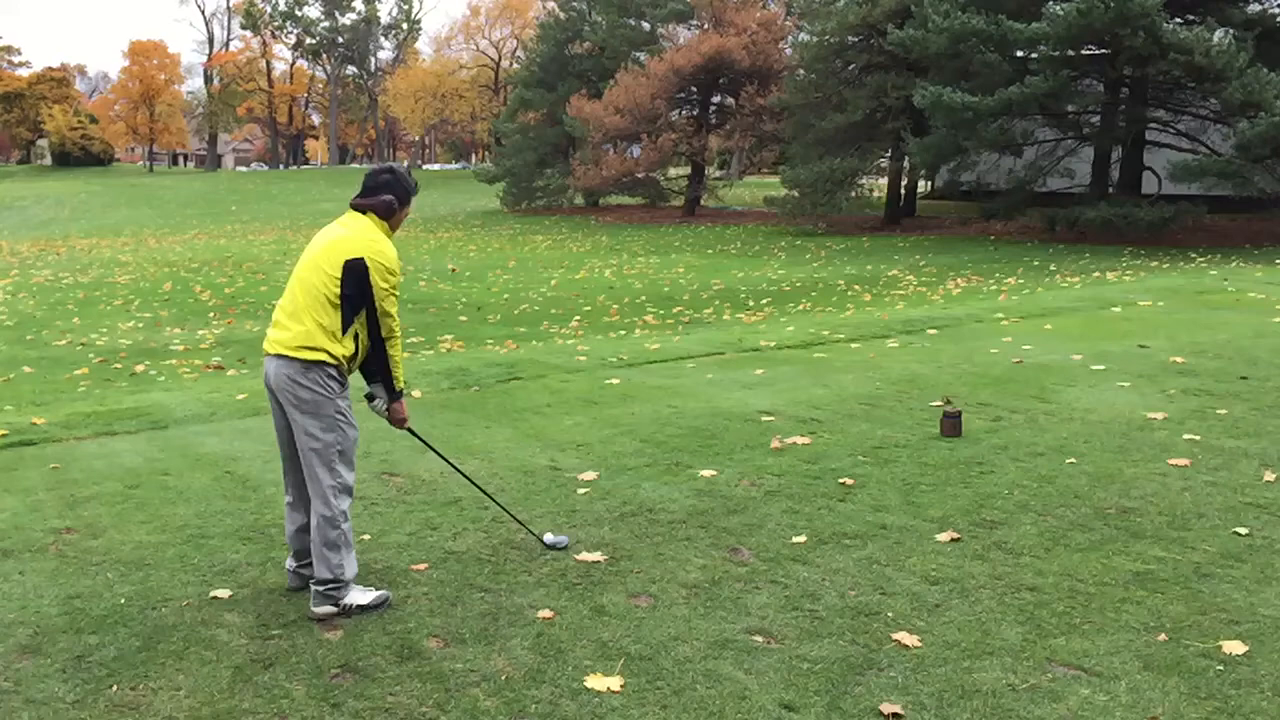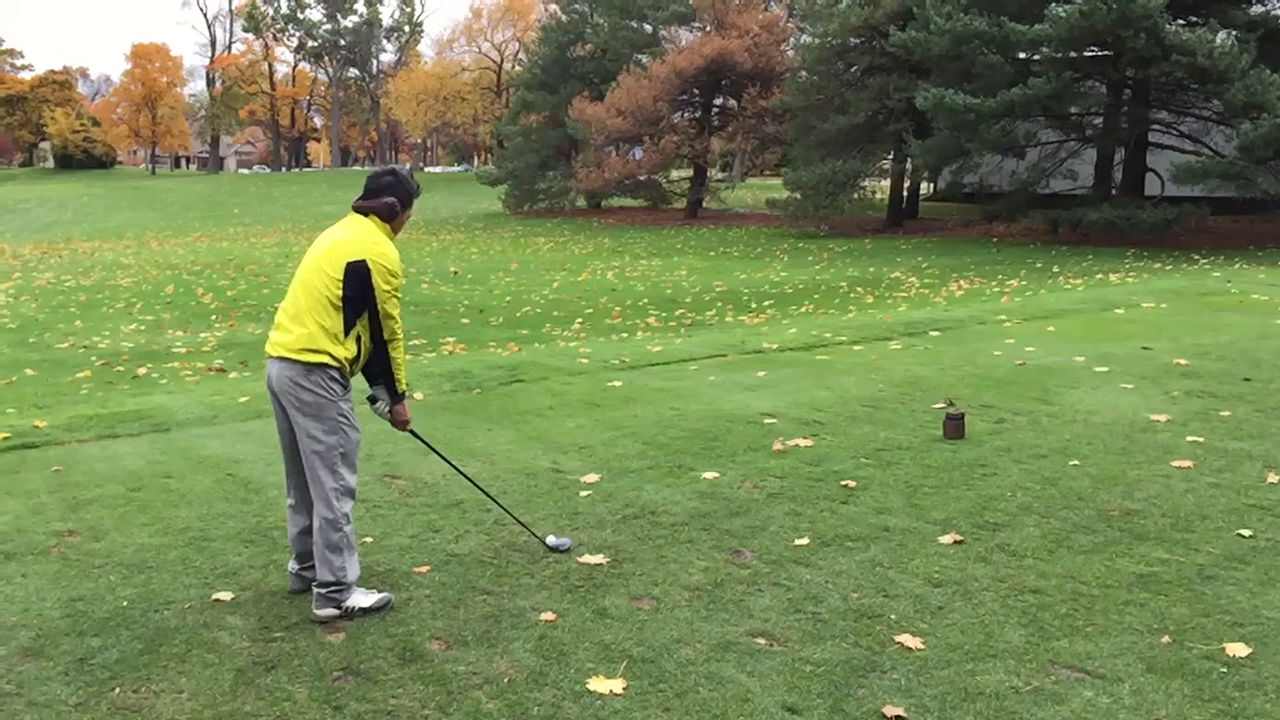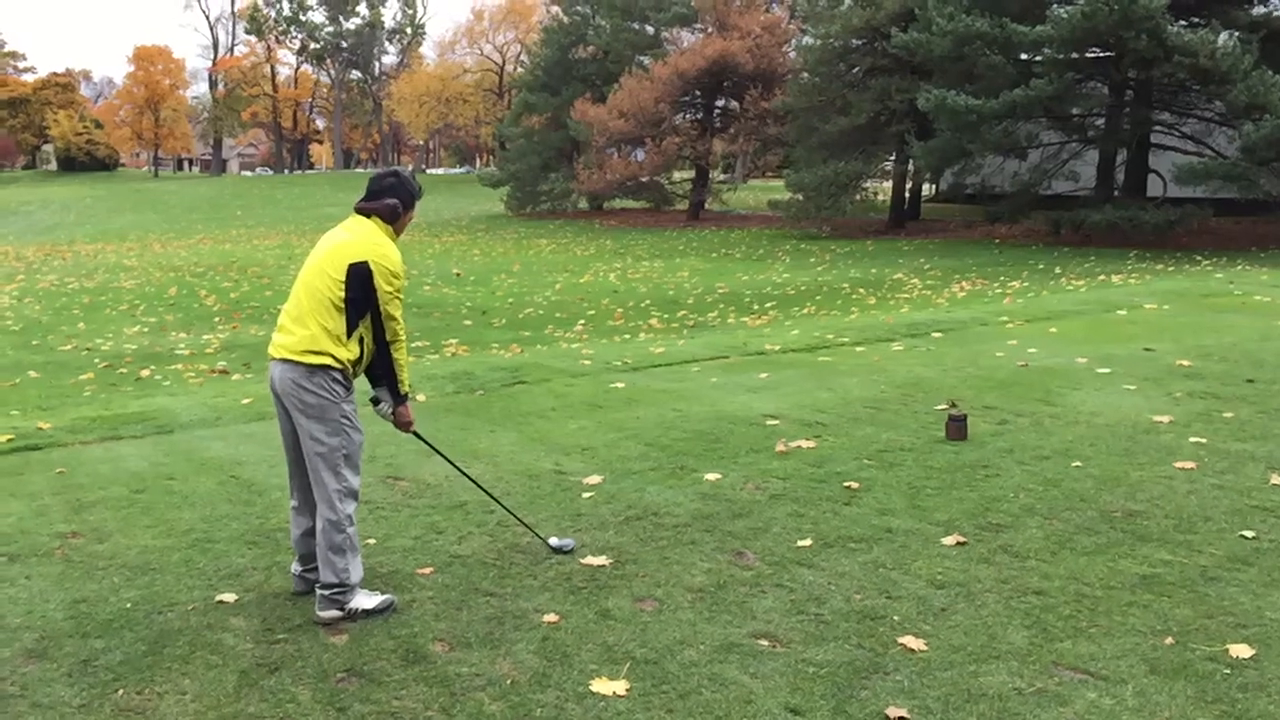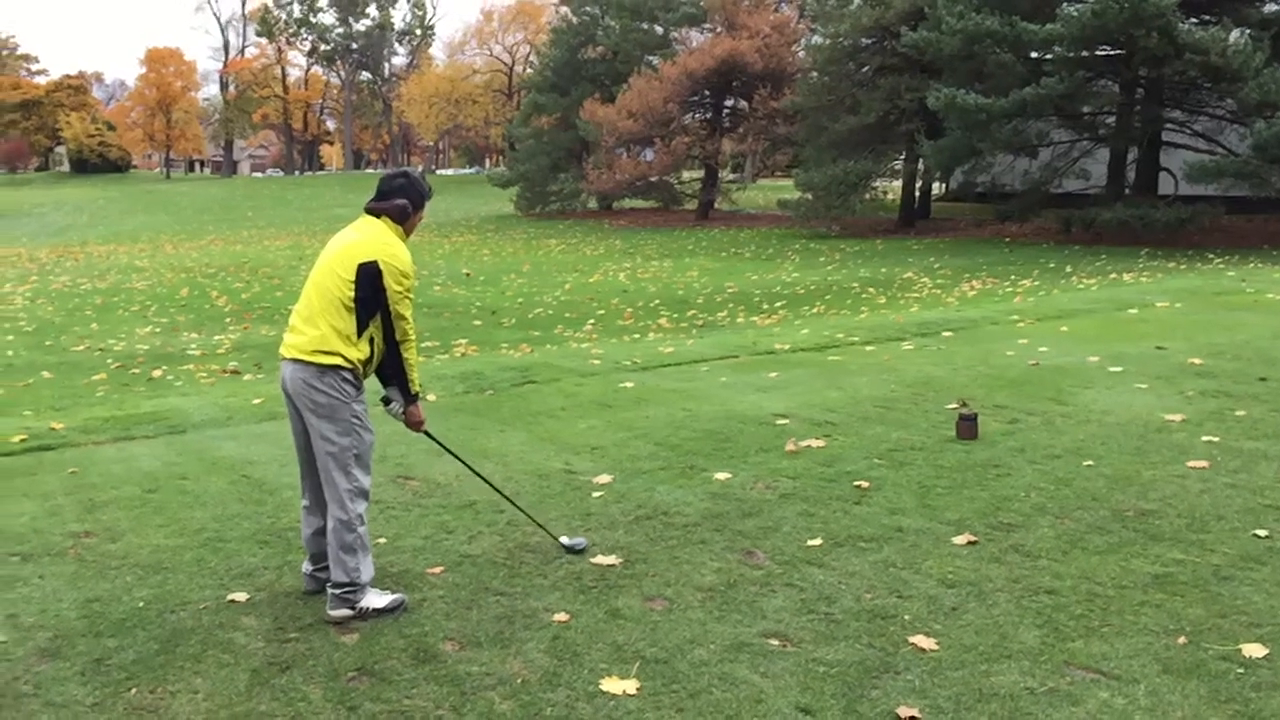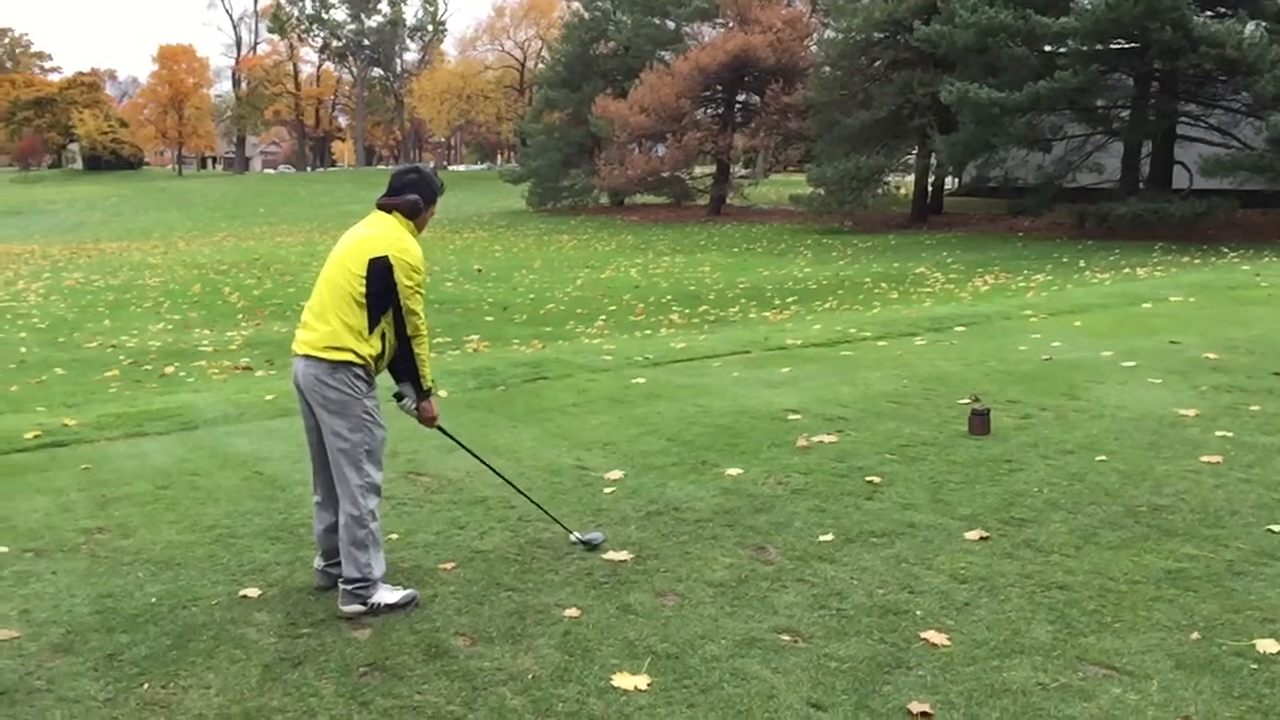
dt=0.4s
person 1, frame 1
left shoulder: (339, 231)
right shoulder: (377, 250)
right elbow: (382, 328)
left wrist: (374, 385)
right wrist: (394, 393)
left hip: (279, 359)
right hip: (312, 369)
left knee: (303, 476)
right knee: (331, 482)
left ankle: (303, 563)
right ankle: (333, 589)
person 1, frame 2
left shoulder: (341, 233)
right shoulder: (378, 252)
right elbow: (384, 330)
left wrist: (376, 387)
right wrist: (396, 396)
left hip: (282, 362)
right hip: (314, 372)
left knee: (305, 478)
right knee: (333, 484)
left ankle: (306, 565)
right ankle: (334, 591)
person 1, frame 3
left shoulder: (344, 234)
right shoulder: (381, 253)
right elbow: (387, 332)
left wrist: (379, 389)
right wrist: (399, 397)
left hip: (285, 363)
right hip: (317, 373)
left knee: (309, 480)
right knee: (337, 486)
left ankle: (309, 567)
right ankle: (338, 592)
person 1, frame 4
left shoulder: (354, 235)
right shoulder: (390, 253)
right elbow: (398, 331)
left wrist: (391, 389)
right wrist: (409, 397)
left hip: (297, 363)
right hip: (328, 373)
left knee: (320, 479)
right knee: (347, 485)
left ankle: (320, 567)
right ankle: (349, 592)
person 1, frame 5
left shoulder: (366, 231)
right shoulder: (402, 248)
right elbow: (409, 327)
left wrist: (404, 384)
right wrist: (423, 392)
left hip: (309, 360)
right hip: (341, 369)
left knee: (332, 475)
right knee: (359, 481)
left ankle: (332, 562)
right ankle: (361, 588)
